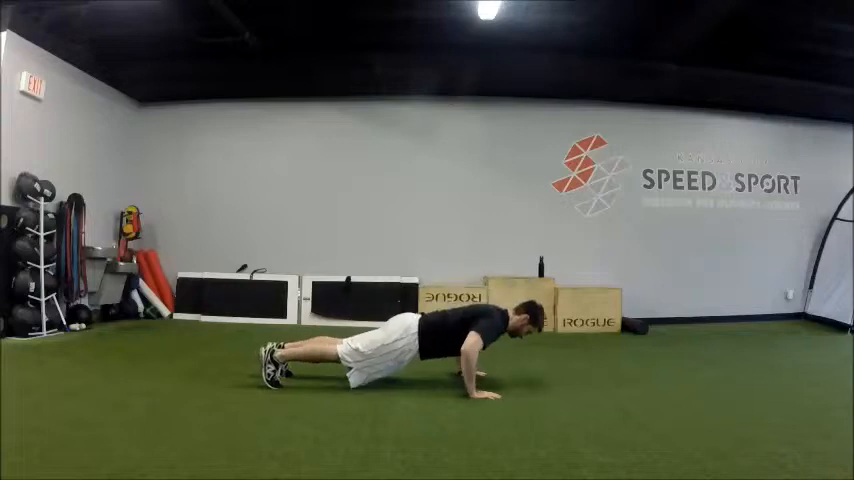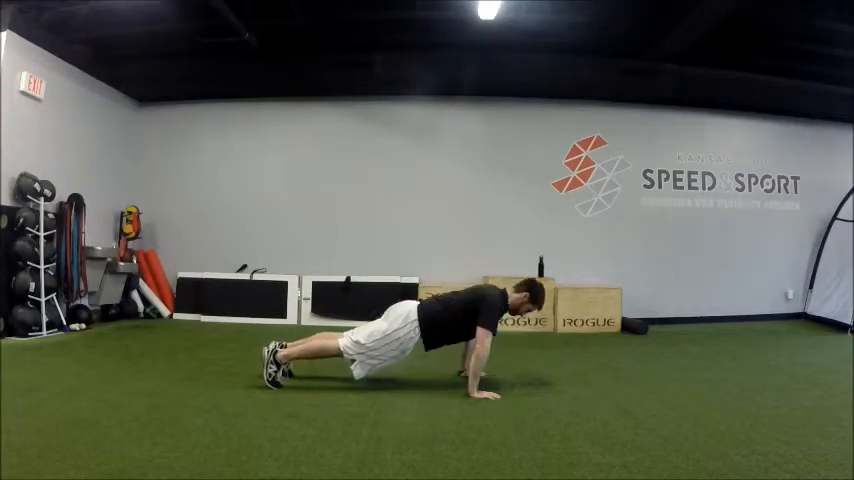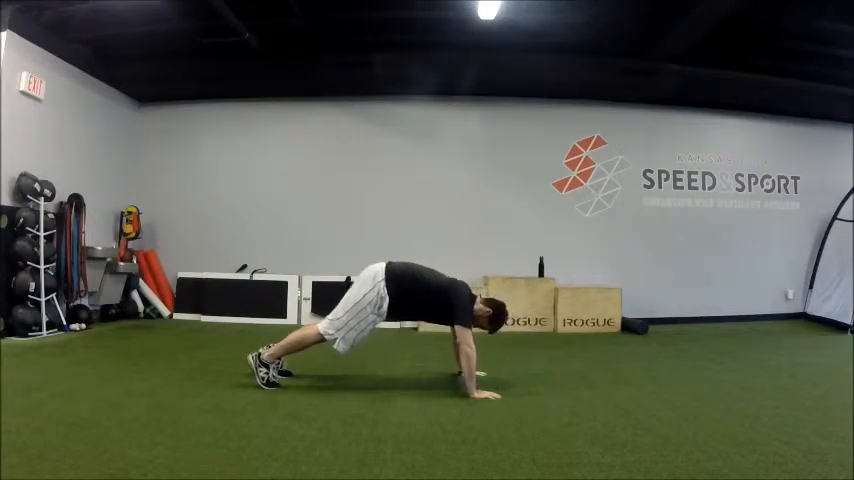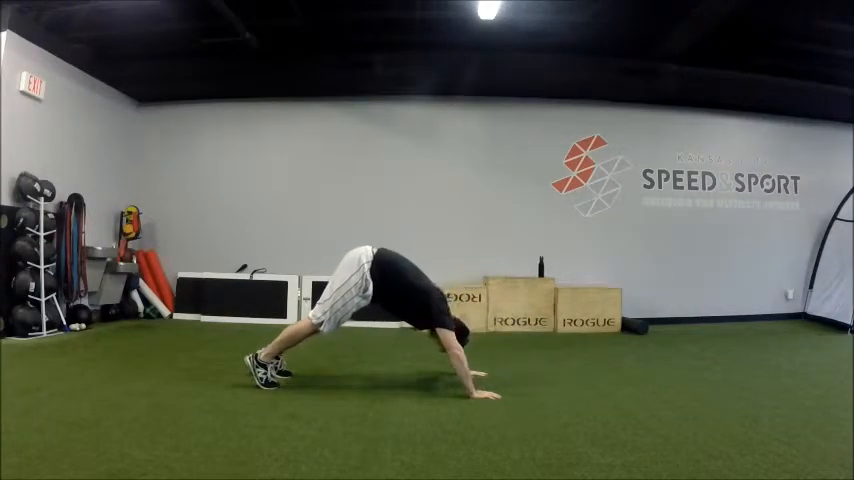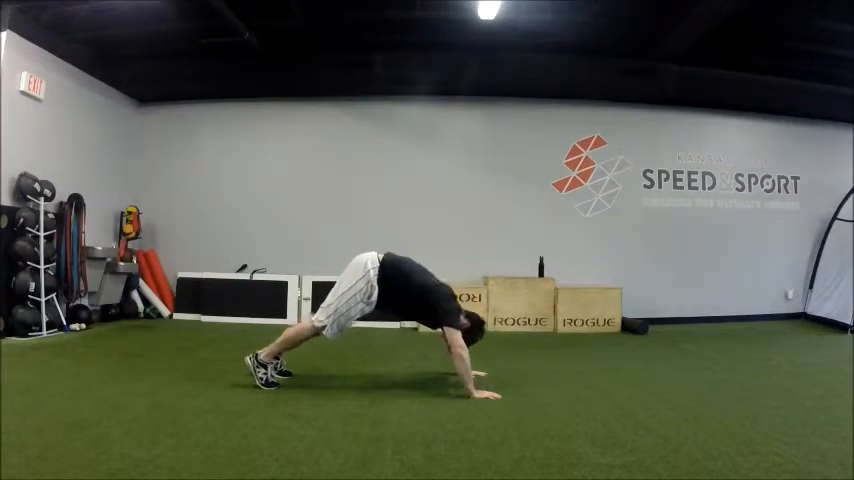
dt=1s
person 1, frame 1
left shoulder: (492, 314)
right shoulder: (495, 321)
right elbow: (469, 350)
left wrist: (465, 369)
right wrist: (472, 391)
left hip: (410, 327)
right hip: (410, 338)
left knee: (343, 347)
right knee: (344, 355)
left ankle: (281, 348)
right ankle: (278, 355)
person 1, frame 2
left shoulder: (491, 296)
right shoulder: (495, 302)
left elbow: (469, 333)
right elbow: (482, 346)
left wrist: (466, 368)
right wrist: (474, 390)
left hip: (411, 314)
right hip: (412, 325)
left knee: (345, 341)
right knee: (346, 348)
left ankle: (283, 348)
right ankle: (281, 357)
person 1, frame 3
left shoulder: (458, 298)
right shoulder: (463, 299)
left elbow: (457, 340)
right elbow: (466, 346)
left wrist: (463, 369)
right wrist: (473, 391)
left hip: (383, 283)
right hip: (381, 287)
left knee: (328, 329)
right knee: (328, 331)
left ankle: (273, 353)
right ankle: (266, 358)
person 1, frame 4
left shoulder: (433, 305)
right shoulder: (436, 306)
left elbow: (451, 350)
right elbow: (454, 349)
left wrist: (464, 370)
right wrist: (473, 391)
left hip: (367, 266)
right hip: (365, 268)
left knee: (320, 321)
right knee: (319, 320)
left ankle: (272, 356)
right ankle: (263, 358)
person 1, frame 5
left shoulder: (443, 303)
right shoulder: (447, 305)
left elbow: (456, 348)
right elbow: (458, 349)
left wrist: (465, 371)
right wrist: (472, 391)
left hip: (373, 271)
right hip: (371, 275)
left knee: (322, 324)
right knee: (321, 323)
left ankle: (273, 356)
right ankle: (263, 358)
